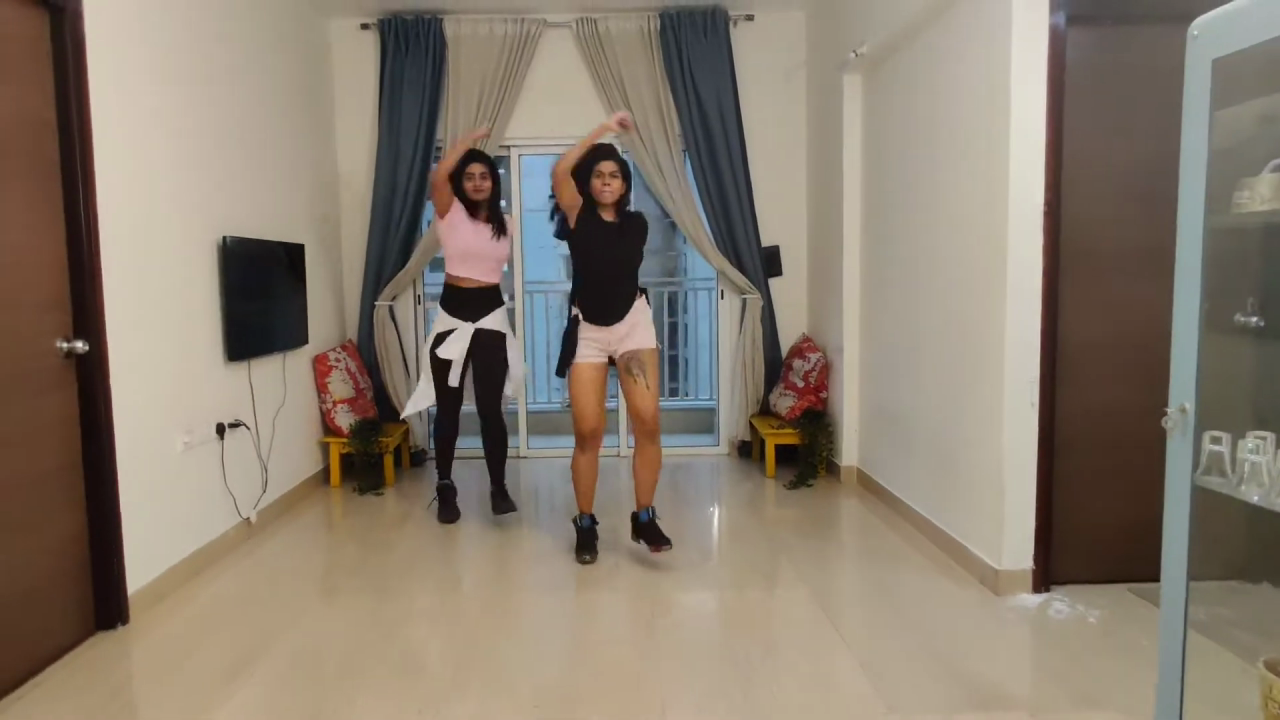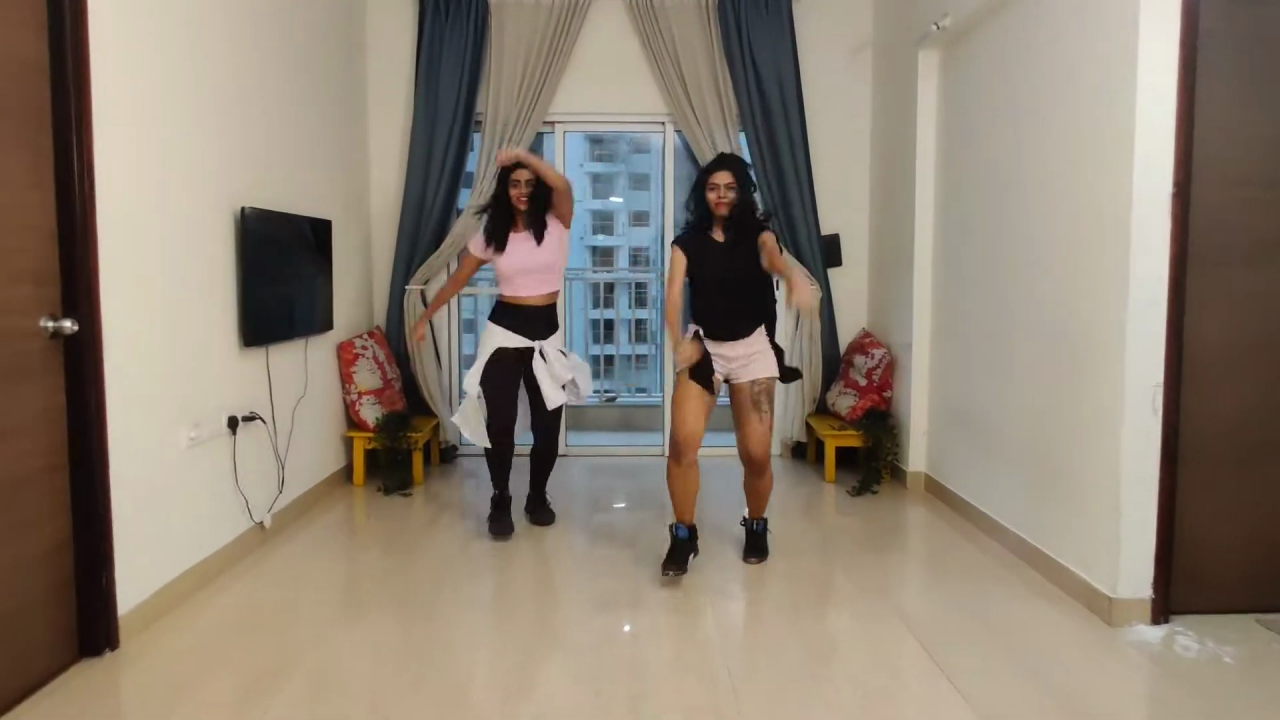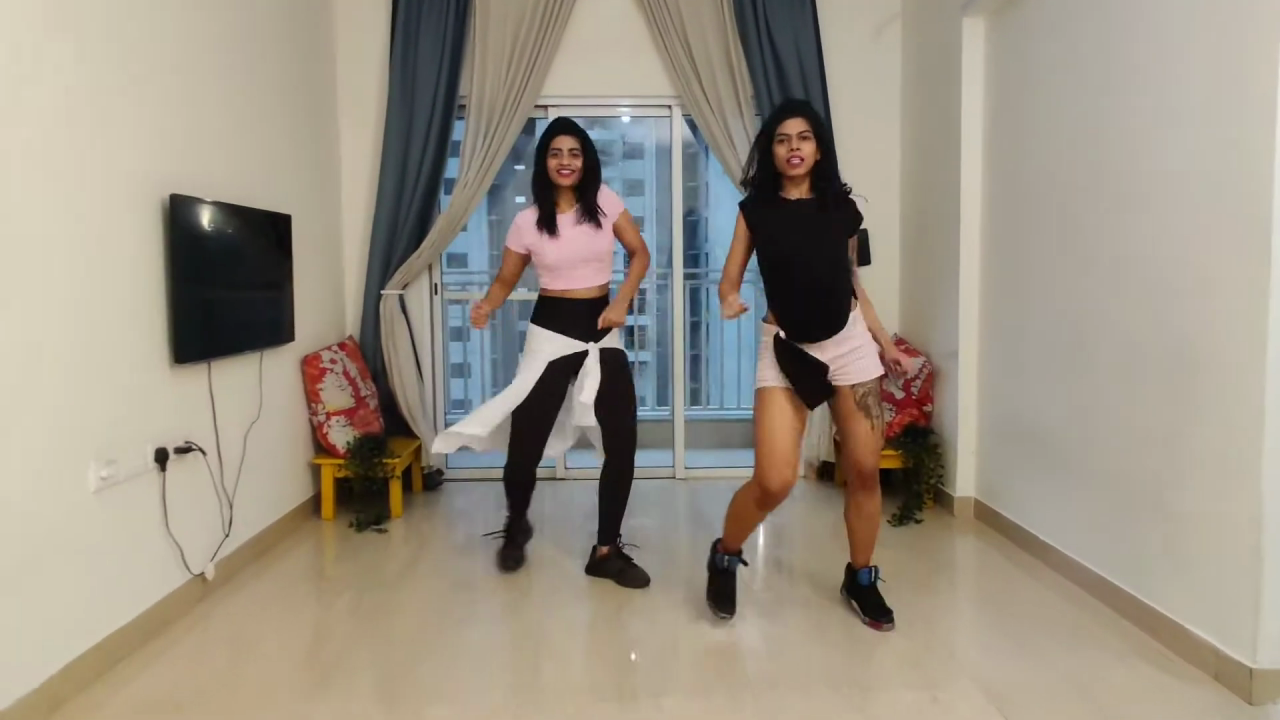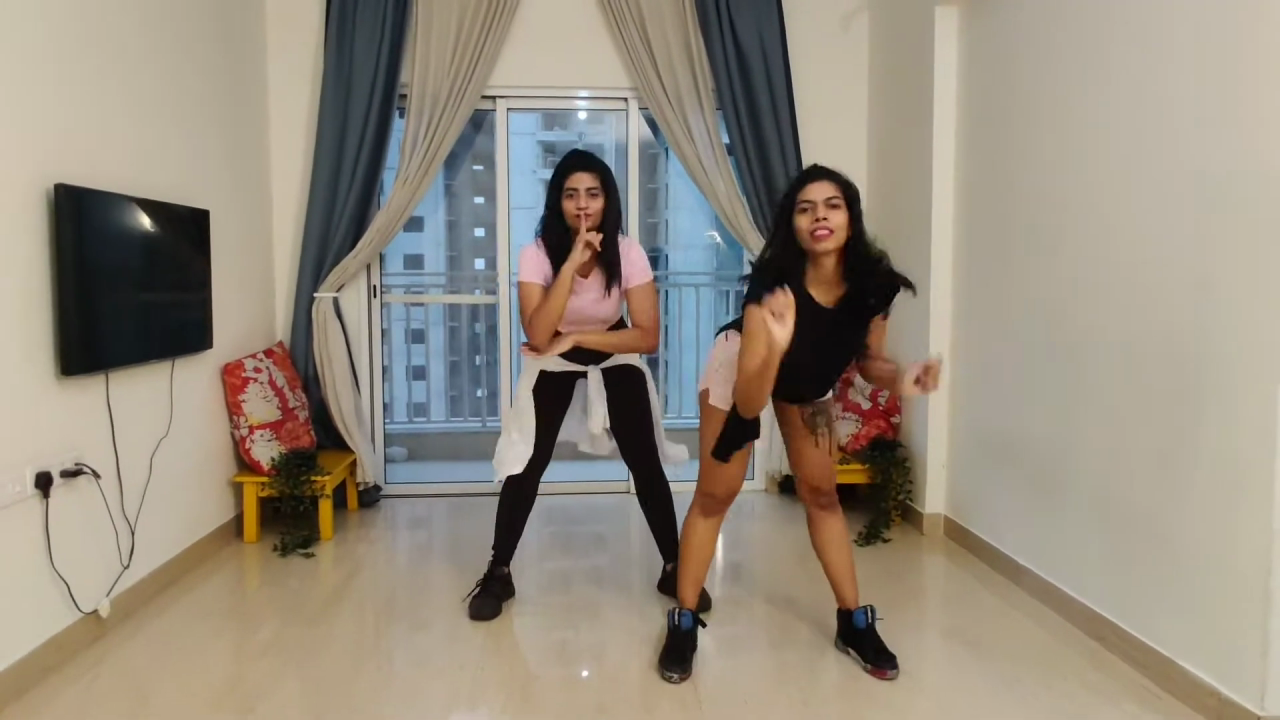
dt=1s
person 1, frame 1
left shoulder: (637, 223)
right shoulder: (577, 215)
right elbow: (560, 175)
right wrist: (601, 131)
left hip: (633, 325)
right hip: (589, 329)
left knee: (647, 422)
right knee: (588, 432)
left ankle: (644, 519)
right ankle: (585, 526)
person 1, frame 2
left shoulder: (757, 233)
right shoulder: (687, 242)
left elbow: (776, 260)
right elbow: (673, 295)
left wrist: (796, 278)
right wrist: (678, 341)
left hip: (752, 350)
right hip: (703, 348)
left knee: (756, 455)
right knee: (683, 441)
left ankle: (756, 526)
right ankle: (683, 536)
person 1, frame 3
left shoulder: (840, 208)
right shoulder: (756, 209)
right elbow: (728, 279)
left wrist: (887, 345)
right wrist: (730, 304)
left hip: (849, 343)
right hip: (786, 351)
left knee: (864, 470)
right knee: (774, 483)
left ankle: (862, 578)
right ankle: (724, 557)
person 1, frame 4
left shoulder: (873, 282)
right shoulder: (773, 288)
left elbow: (867, 358)
right elbow: (750, 399)
left wrist: (904, 376)
right wrist: (772, 342)
left hip: (809, 388)
right hip: (738, 373)
left knee: (821, 494)
right knee: (715, 495)
left ankle: (854, 621)
right ankle: (683, 624)
person 2, frame 1
left shoulder: (501, 223)
right shoulder: (449, 214)
right elbow: (438, 178)
right wrist: (467, 142)
left hip: (491, 318)
right hip: (451, 318)
left knee: (489, 407)
right knee: (446, 407)
left ankle: (499, 488)
right ankle: (446, 487)
person 2, frame 2
left shoulder: (556, 222)
right shoulder: (492, 231)
left elbow: (563, 186)
right elbow: (460, 276)
left wrist: (525, 156)
right wrist: (427, 314)
left hip: (546, 335)
right hip: (503, 333)
left knee: (548, 429)
right knee: (501, 426)
left ankle: (537, 497)
right ankle: (501, 503)
person 2, frame 3
left shoulder: (604, 202)
right shoulder: (530, 219)
left elbow: (640, 252)
right elbow: (507, 277)
left wrist: (623, 298)
right wrist: (488, 302)
left hip: (603, 336)
right hip: (551, 334)
left knee: (622, 445)
right knee: (524, 446)
left ankle: (607, 549)
right ankle: (516, 527)
person 2, frame 4
left shoulder: (628, 253)
right shoulder: (539, 255)
left elbow: (649, 337)
right elbow: (537, 338)
left wrist: (575, 335)
right wrist: (568, 271)
left hip: (615, 358)
right hip: (554, 362)
left knee: (647, 464)
right knee: (526, 465)
left ankle: (674, 569)
right ankle: (498, 574)
